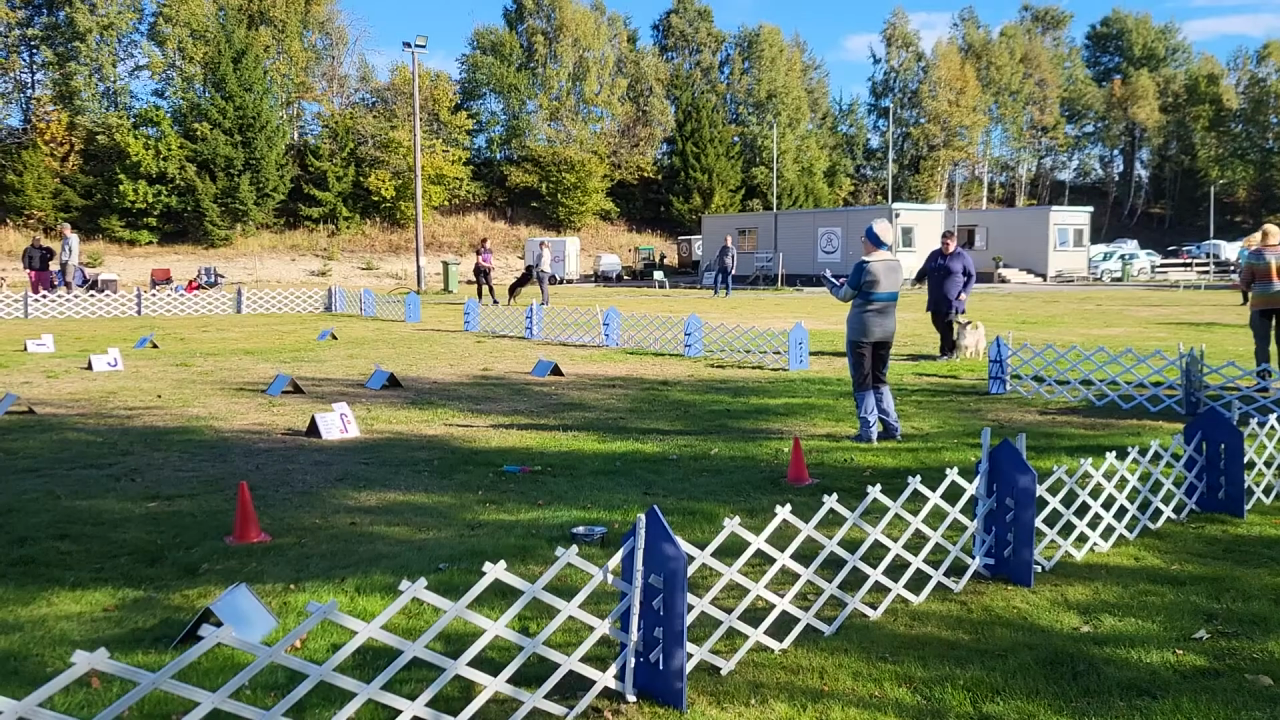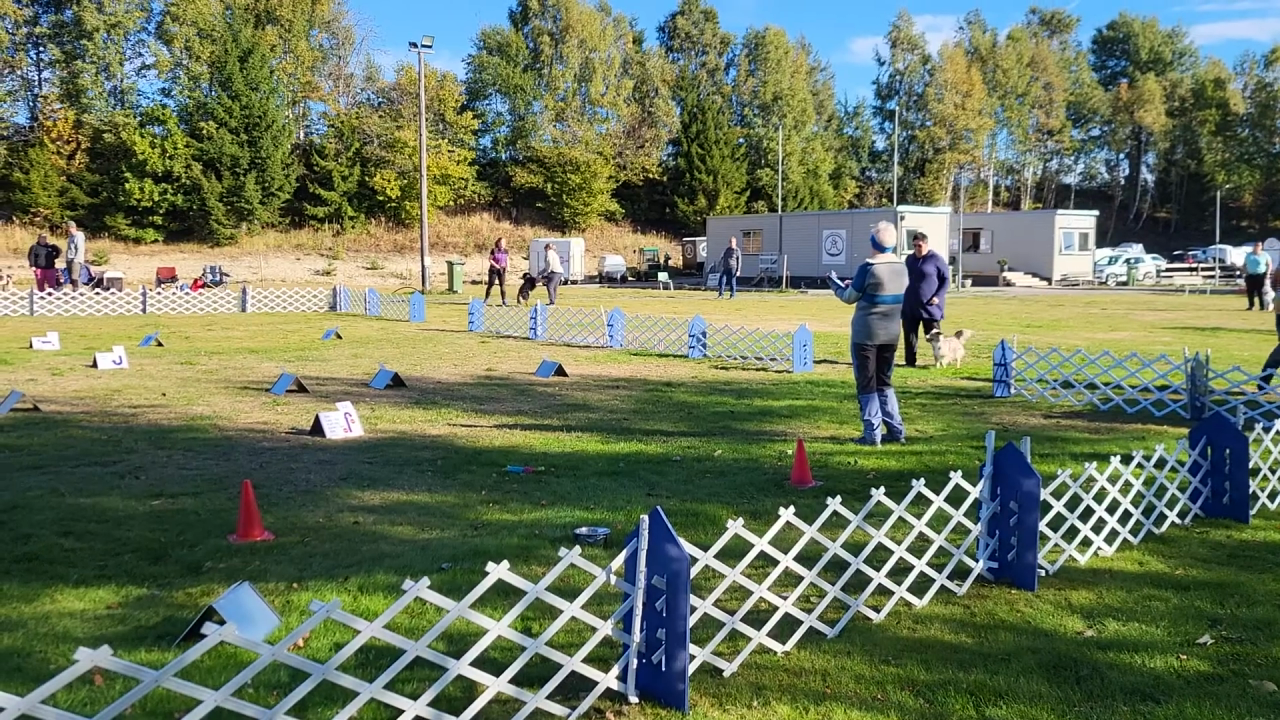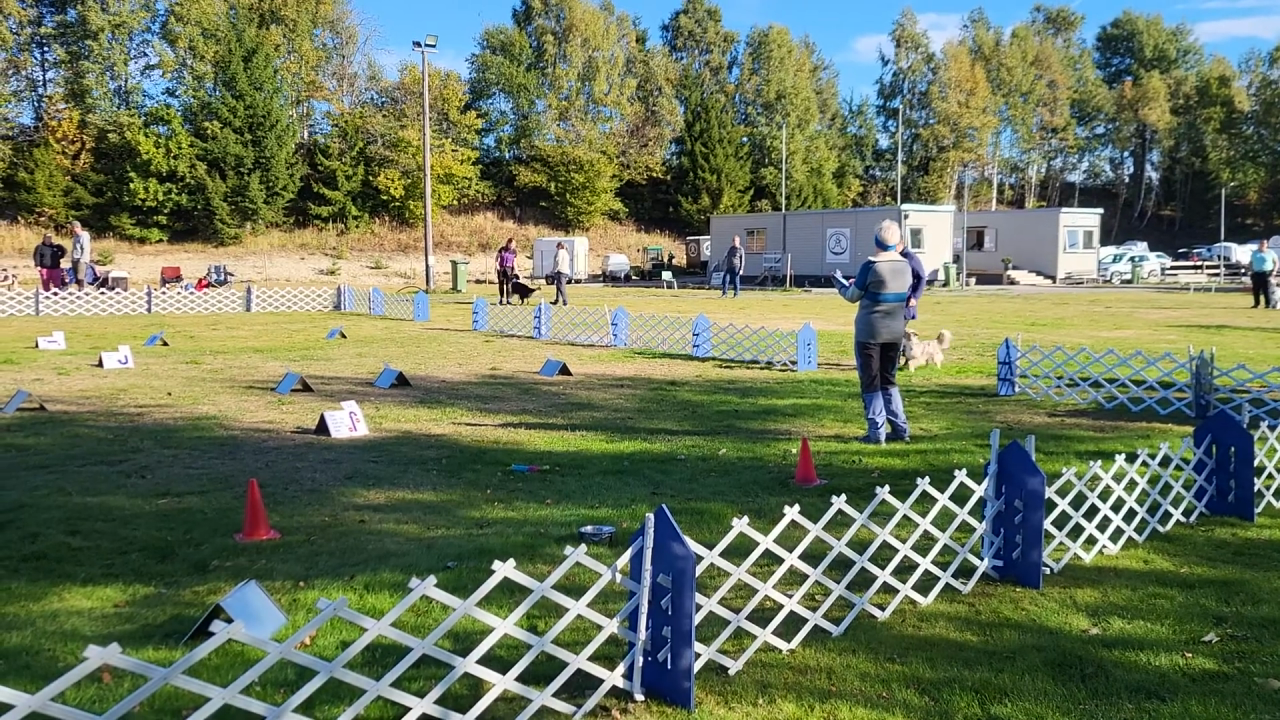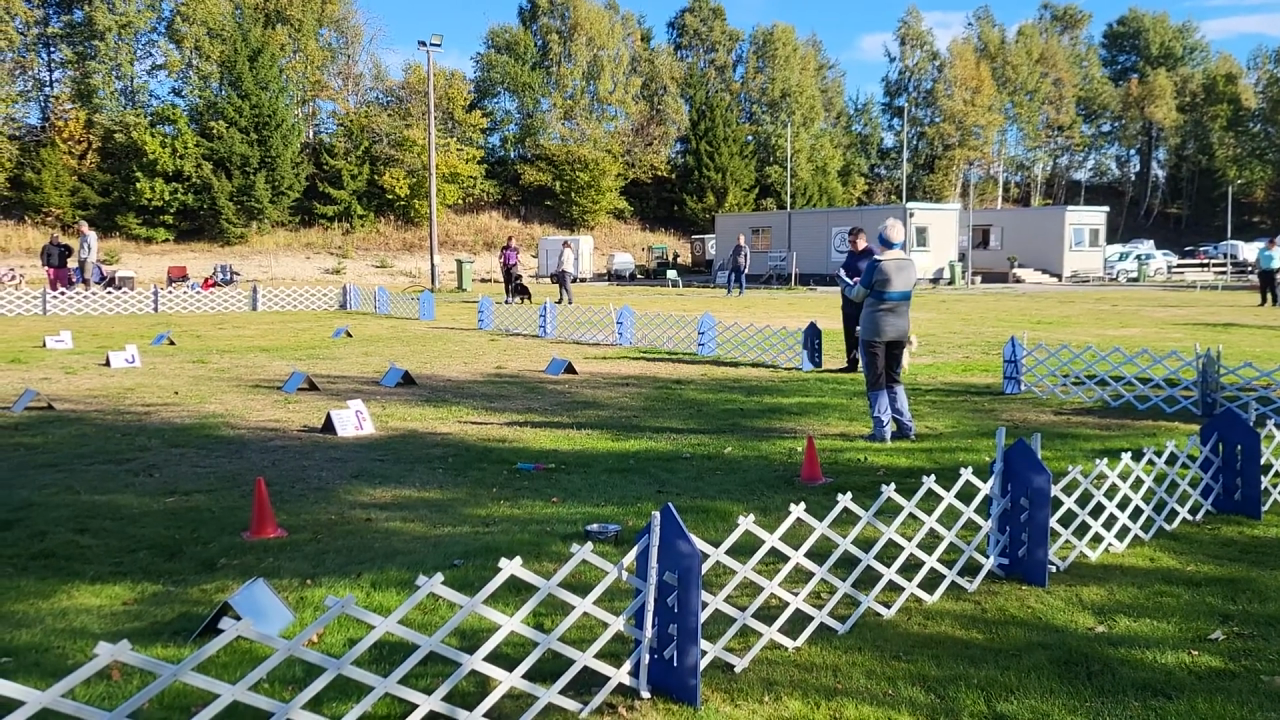
dt=0.5s
person 1, frame 1
left shoulder: (864, 265)
right shoulder: (896, 266)
left elbow: (846, 296)
left wrist: (830, 282)
right wrist: (849, 283)
left hip: (862, 330)
right hip: (886, 330)
left knee: (862, 382)
right knee: (880, 379)
left ankle: (868, 432)
right ankle: (892, 428)
person 1, frame 2
left shoulder: (868, 268)
right shoulder: (901, 268)
left elbow: (849, 298)
left wrist: (835, 283)
right wrist: (854, 285)
left hip: (866, 333)
right hip: (891, 333)
left knee: (867, 385)
right knee: (884, 382)
left ankle: (872, 435)
right ankle: (896, 431)
person 1, frame 3
left shoulder: (871, 266)
right shoulder: (905, 267)
left elbow: (852, 296)
left wrist: (840, 283)
left hip: (869, 331)
right hip: (895, 332)
left knee: (871, 383)
right knee: (888, 380)
left ankle: (876, 433)
right ankle: (900, 430)
person 1, frame 4
left shoulder: (877, 265)
right shoulder: (910, 265)
left elbow: (858, 296)
left wrist: (846, 283)
left hip: (874, 330)
right hip: (900, 330)
left knee: (876, 381)
right knee: (894, 379)
left ankle: (882, 431)
right ankle: (906, 428)
